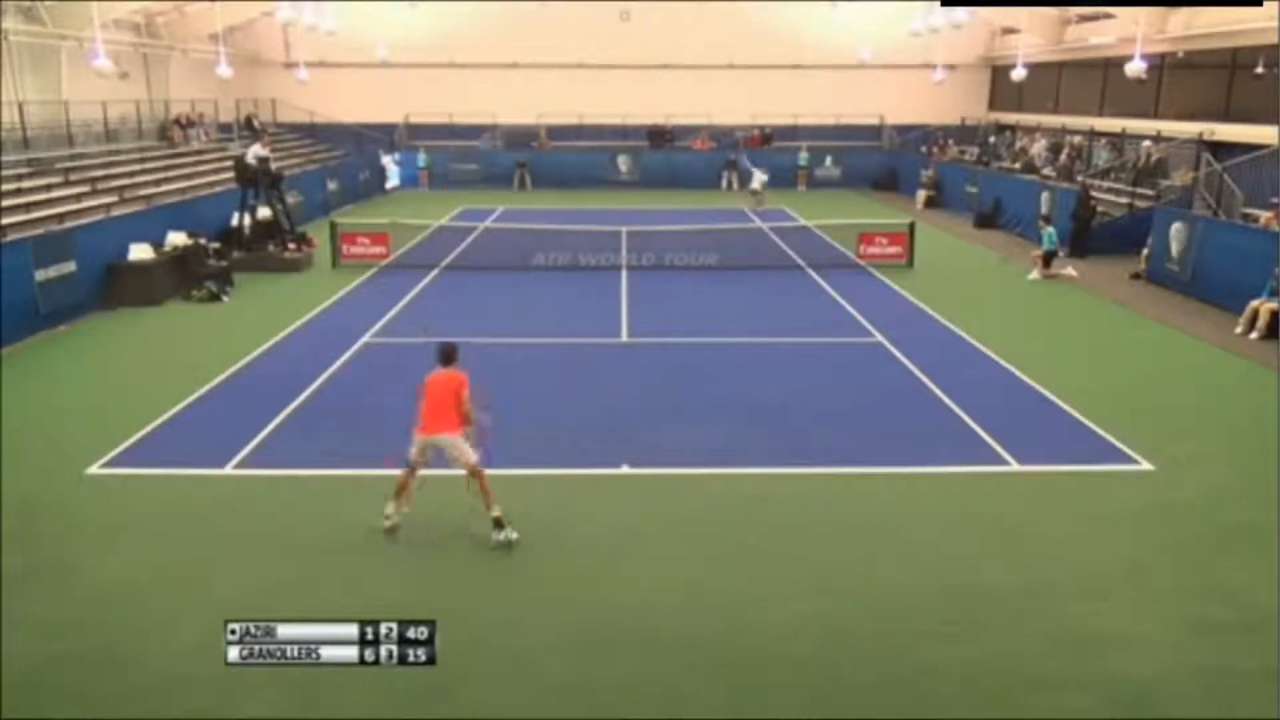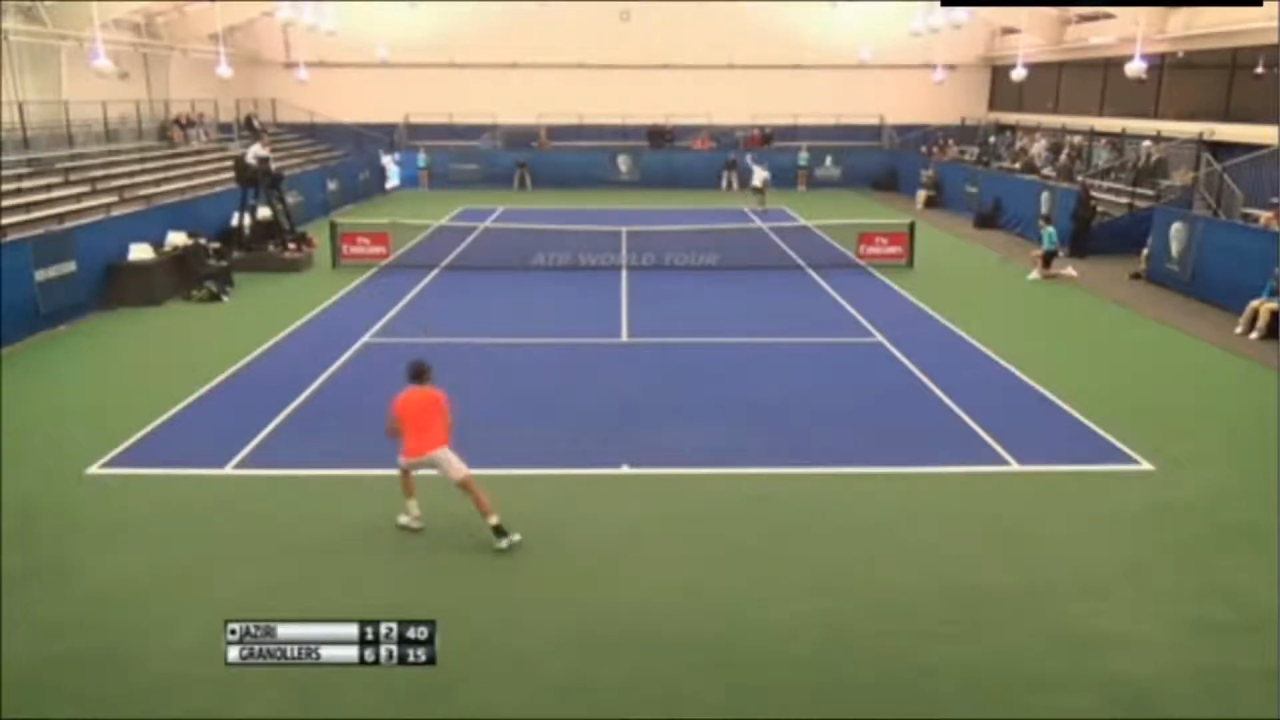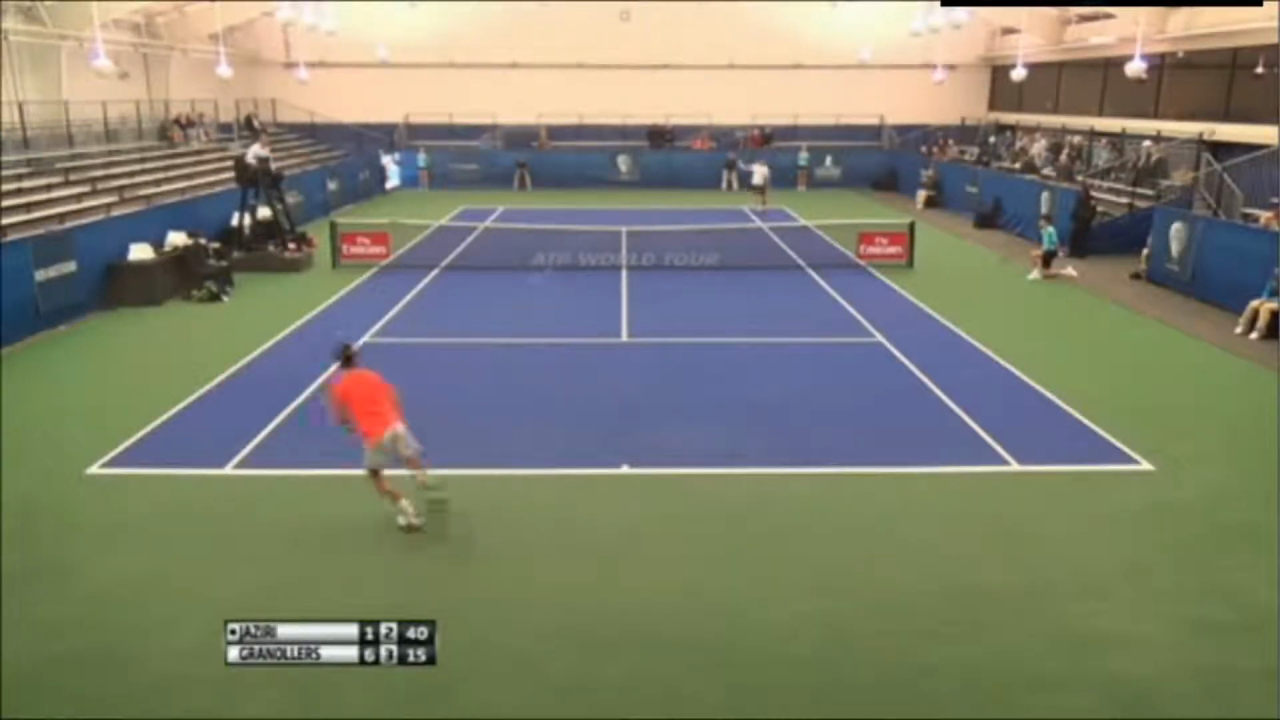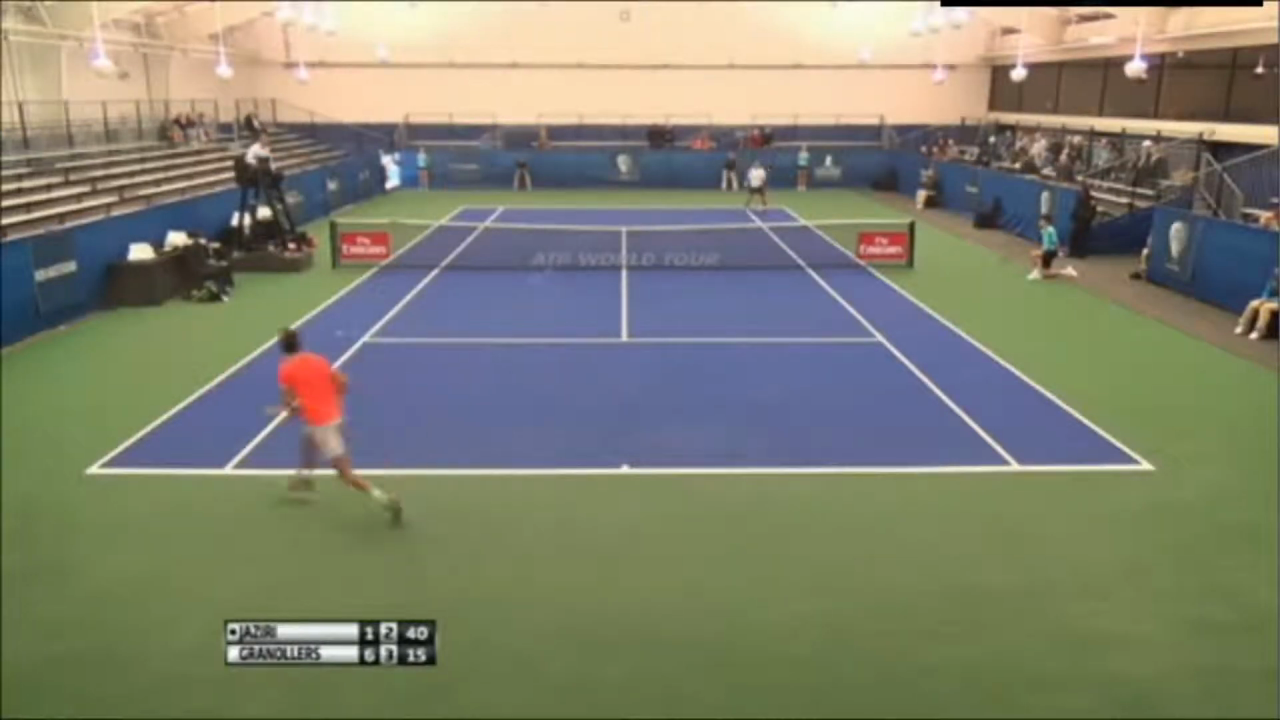
dt=0.2s
person 1, frame 1
left shoulder: (429, 379)
right shoulder: (461, 378)
right elbow: (466, 411)
right wrist: (467, 428)
left hip: (423, 433)
right hip: (449, 434)
left knee: (410, 469)
right knee: (479, 476)
left ankle: (391, 515)
right ankle: (499, 528)
person 1, frame 2
left shoulder: (398, 400)
right shoulder: (436, 394)
left elbow: (392, 432)
right elbow: (447, 425)
left hip: (412, 454)
right hip: (437, 450)
left knee: (405, 469)
right knee: (472, 489)
left ankle: (412, 516)
right ankle: (500, 534)
person 1, frame 3
left shoulder: (339, 385)
right shoulder: (374, 376)
left elbow: (343, 418)
right elbow: (394, 400)
left wrist: (353, 424)
left hip: (375, 436)
right hip: (396, 425)
left knee: (375, 475)
right knee: (412, 460)
left ankle: (410, 515)
right ankle: (426, 483)
person 1, frame 4
left shoulder: (285, 370)
right shoulder: (319, 360)
left elbow: (288, 402)
right elbow: (343, 382)
left wrist: (292, 408)
left hip: (319, 422)
right hip: (333, 415)
left knee: (344, 471)
right knee: (307, 440)
left ankle: (384, 500)
right ankle: (303, 480)
